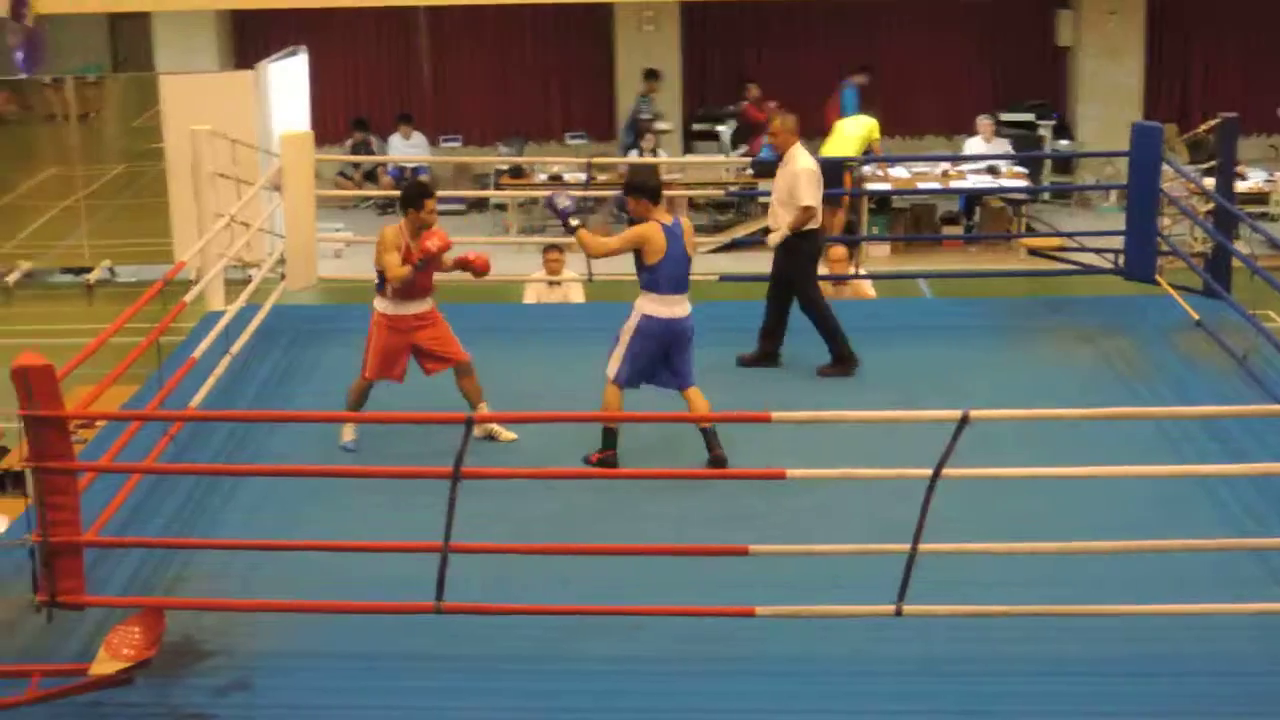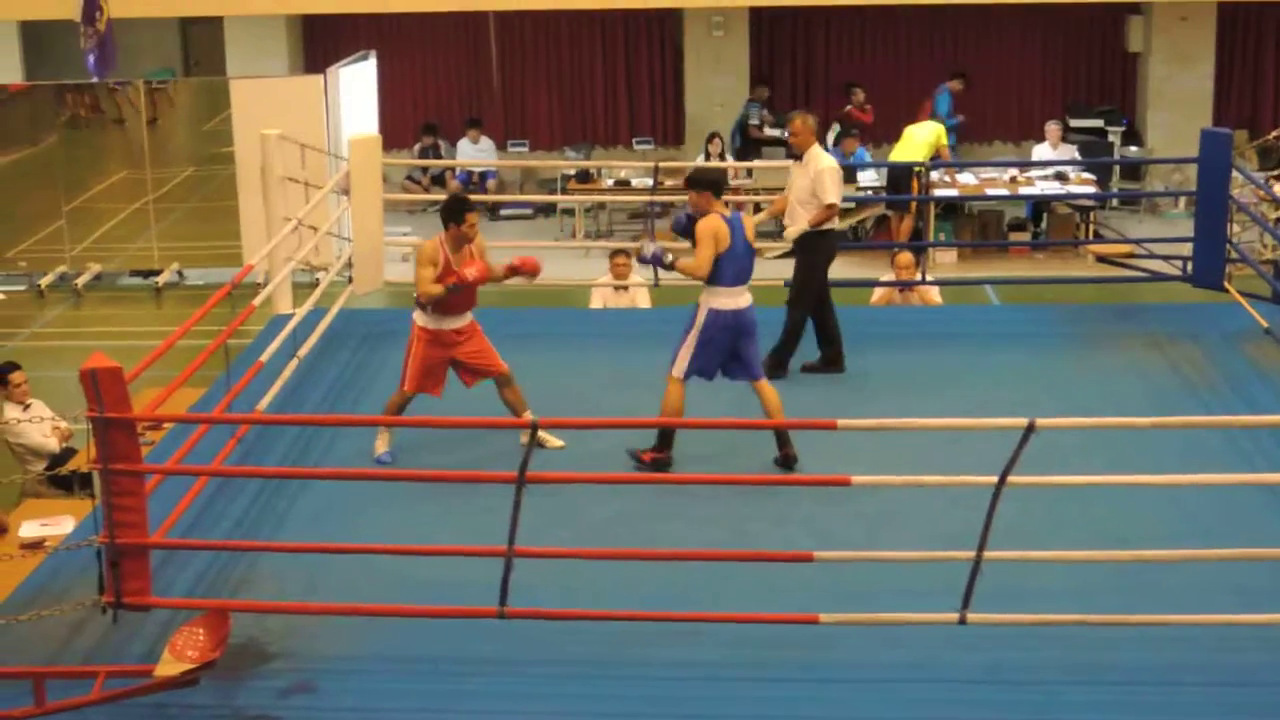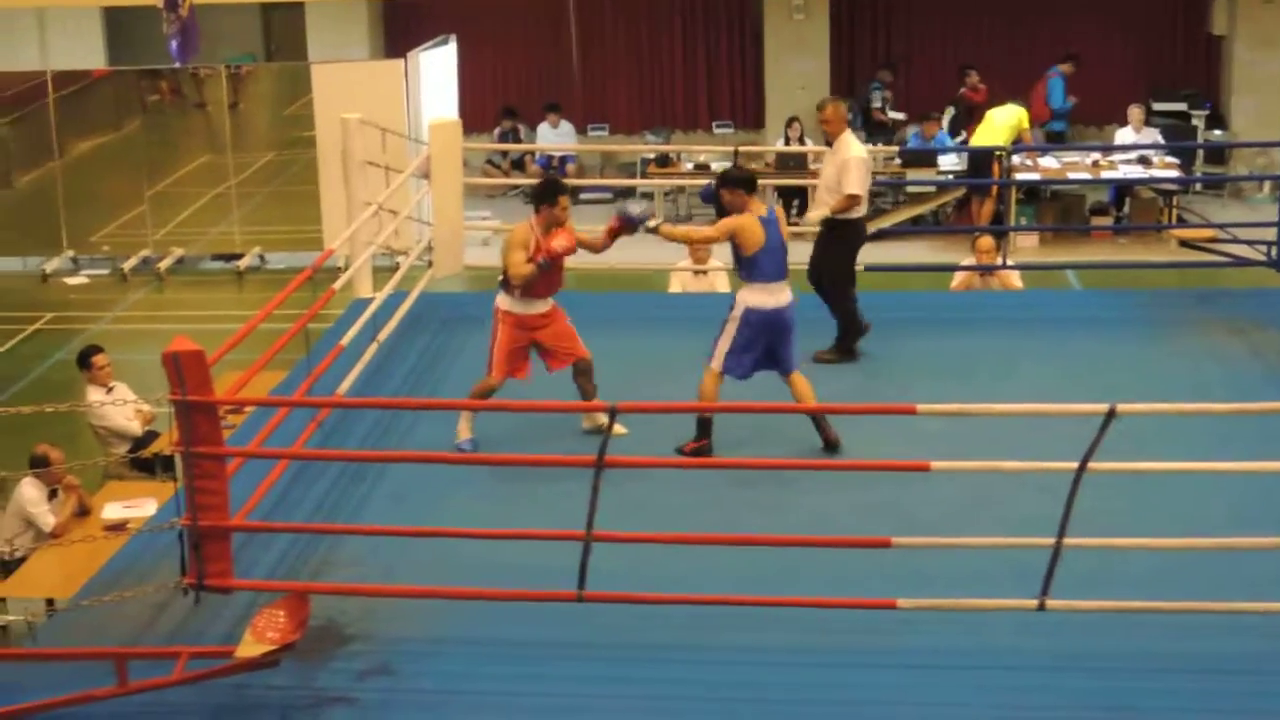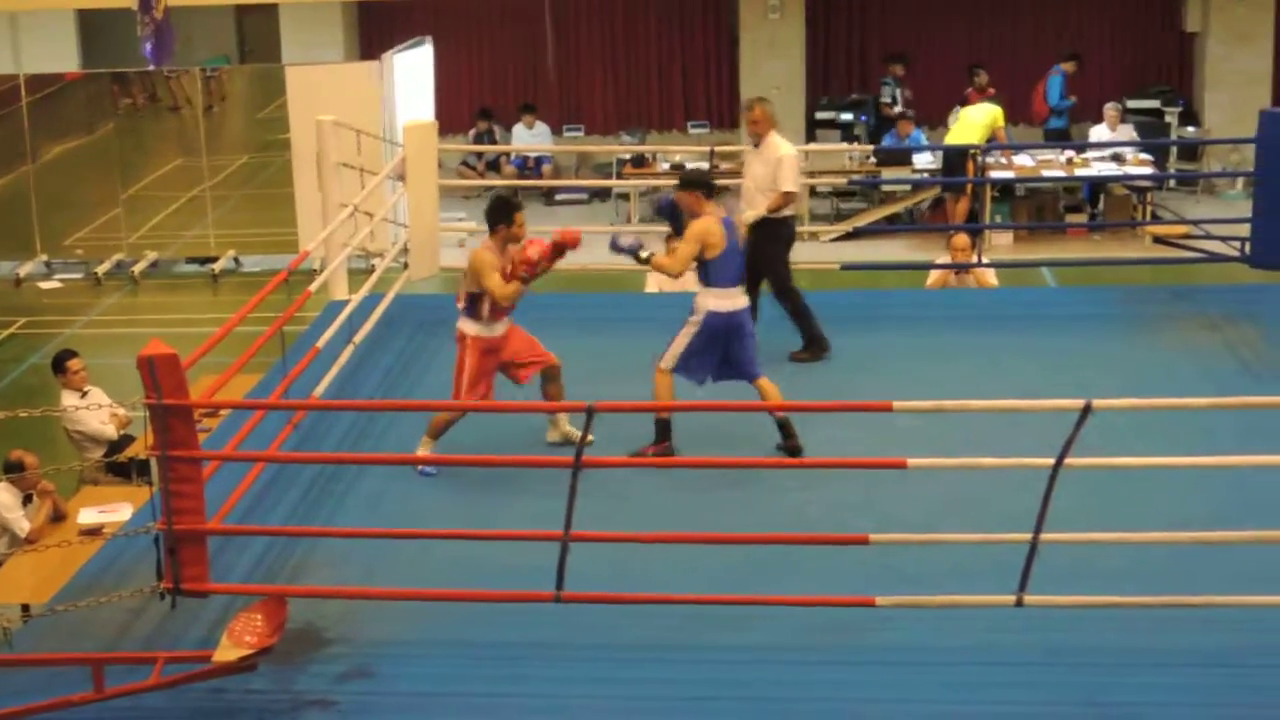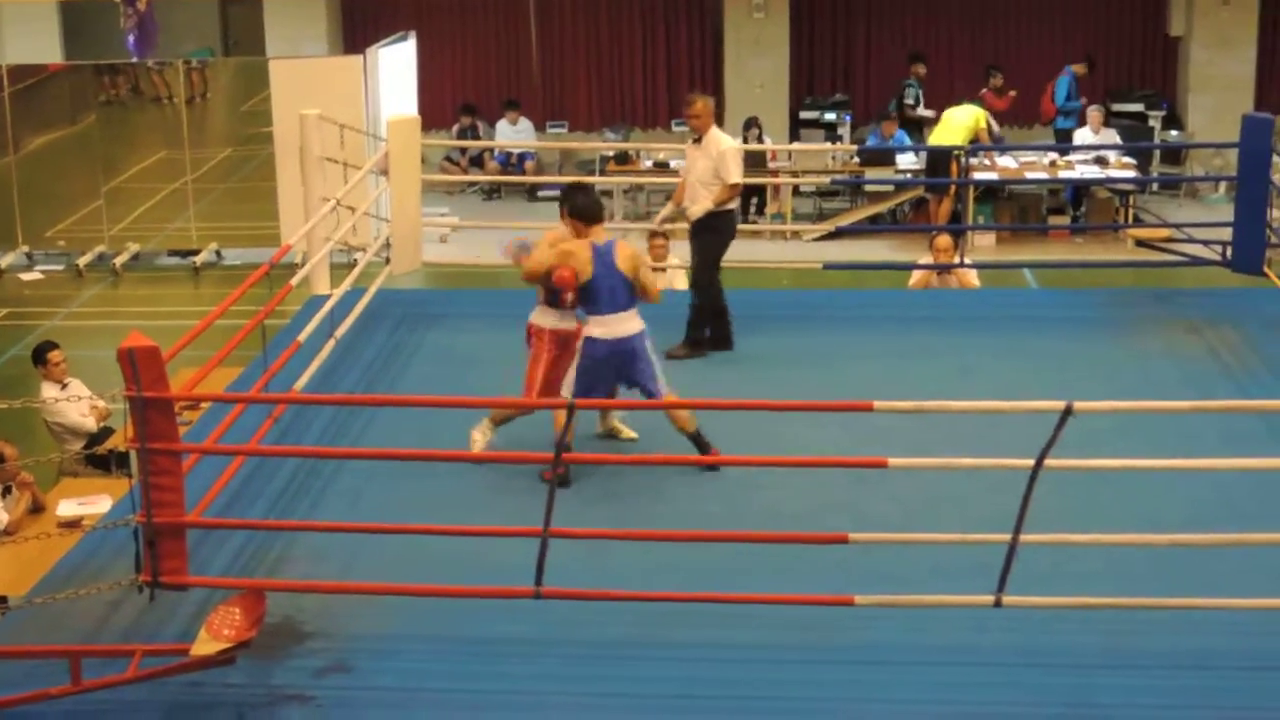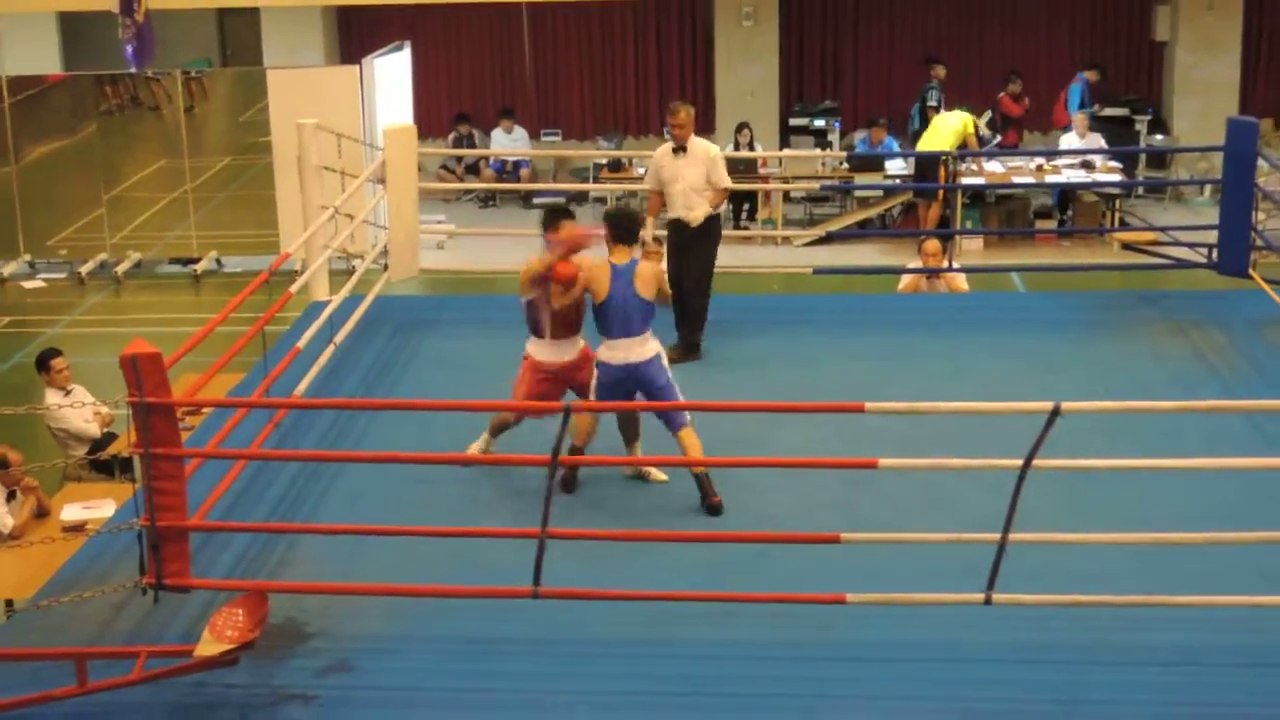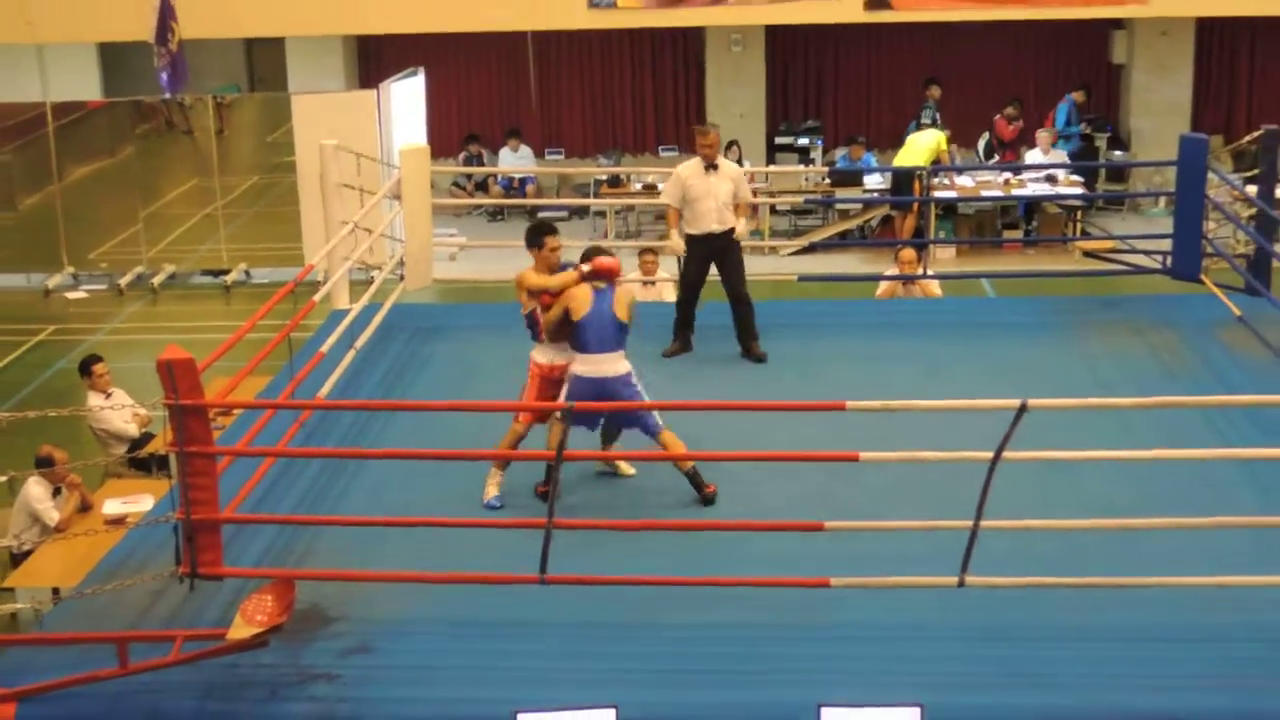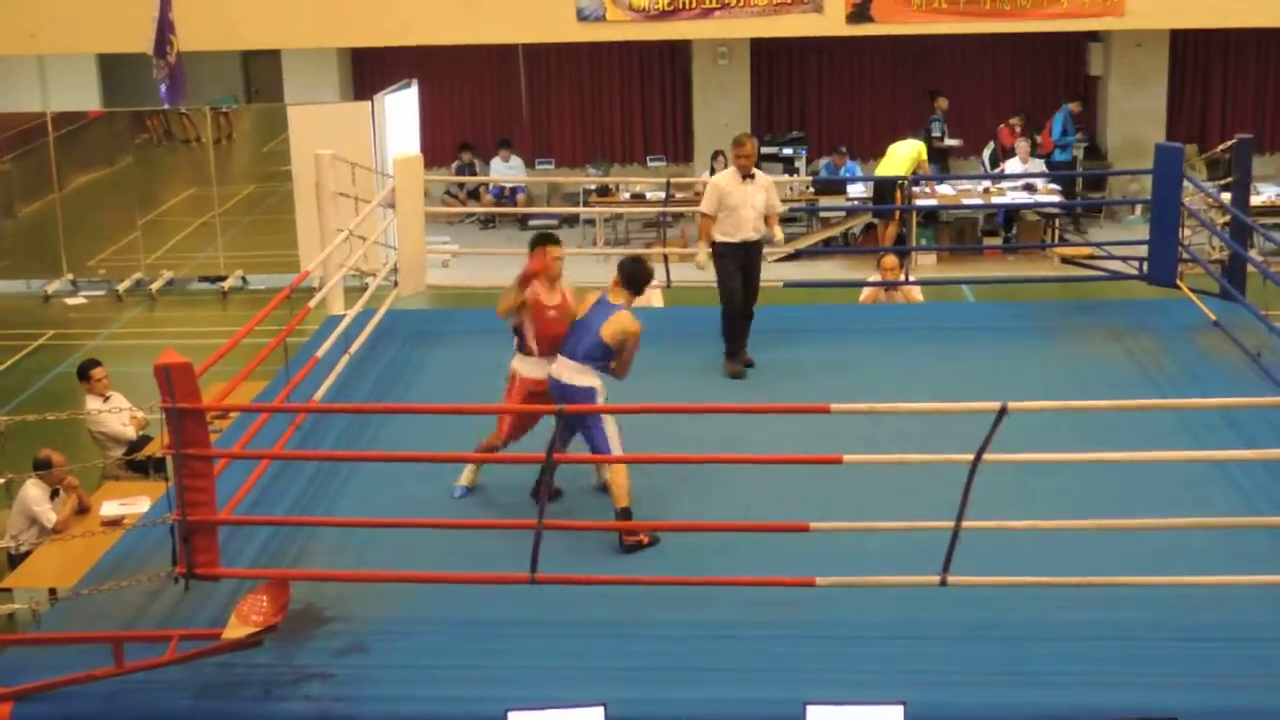
dt=0.5s
person 1, frame 1
left shoulder: (642, 233)
right shoulder: (685, 227)
left elbow: (597, 249)
left wrist: (571, 221)
left hip: (651, 316)
right hip: (681, 316)
left knee: (613, 382)
right knee: (687, 386)
left ankle: (608, 451)
right ankle: (715, 449)
person 1, frame 2
left shoulder: (707, 224)
right shoulder: (745, 222)
left elbow: (701, 271)
left wrist: (669, 260)
left hip: (715, 309)
right hip: (743, 308)
left knee: (676, 377)
right knee: (758, 379)
left ankle: (660, 451)
right ankle: (786, 449)
person 1, frame 3
left shoulder: (739, 223)
right shoulder: (778, 215)
left elbow: (693, 236)
left wrist: (655, 226)
right wrist: (723, 212)
left hip: (753, 306)
right hip: (782, 304)
left knee: (713, 371)
right knee: (790, 371)
left ankle: (702, 440)
right ankle: (826, 432)
person 1, frame 4
left shoulder: (700, 227)
right shoulder: (731, 223)
left elbow: (675, 269)
left wrist: (640, 253)
right wrist: (678, 226)
left hip: (711, 311)
right hip: (739, 309)
left knee: (664, 370)
right knee: (756, 376)
left ankle: (662, 442)
right ankle: (790, 438)
person 1, frame 5
left shoulder: (569, 249)
right shoulder: (628, 249)
left elbow: (530, 269)
right elbow: (653, 295)
left hip: (599, 339)
right hip: (633, 333)
left knee: (567, 399)
right knee: (660, 396)
left ankle: (560, 466)
right ankle: (704, 448)
person 1, frame 6
left shoulder: (593, 272)
right shoulder: (651, 270)
right elbow: (667, 299)
left hip: (611, 361)
right hip: (647, 357)
left knee: (590, 408)
right knee: (681, 425)
left ankle: (570, 471)
right ankle: (708, 493)
person 1, frame 7
left shoulder: (573, 294)
right shoulder: (625, 296)
left elbow: (548, 325)
left hip: (582, 377)
right hip: (618, 376)
left knee: (559, 421)
right knee: (660, 431)
left ankle: (548, 484)
right ankle: (700, 487)
person 1, frame 8
left shoulder: (592, 299)
right shoulder: (631, 325)
right elbow: (620, 373)
left hip: (557, 378)
right hip: (584, 389)
left knee: (564, 432)
right knee: (615, 460)
left ankle: (543, 486)
right ankle: (629, 533)
person 2, frame 1
left shoulder: (429, 233)
right shoulder: (390, 236)
left elbow: (439, 265)
right elbow: (394, 280)
left wrist: (462, 263)
right wrist: (421, 259)
left hip: (424, 312)
right hip: (391, 316)
left knee: (462, 363)
right knee: (369, 377)
left ankle: (484, 423)
right ankle: (349, 426)
person 2, frame 2
left shoulder: (475, 245)
right shoulder: (429, 250)
left elbow: (492, 275)
right elbow: (424, 294)
left wrist: (514, 268)
right wrist: (457, 282)
left hip: (463, 326)
right hip: (430, 330)
left knee: (503, 374)
right knee: (408, 391)
left ankle: (531, 431)
right ankle: (382, 437)
person 2, frame 3
left shoulder: (561, 228)
right shoulder: (520, 235)
left elbow: (594, 246)
right elbow: (516, 277)
left wrist: (613, 232)
right wrist: (547, 257)
left hip: (545, 309)
right hip: (513, 313)
left knee: (583, 362)
right knee: (495, 379)
left ankle: (594, 417)
right ankle: (465, 425)
person 2, frame 4
left shoulder: (511, 249)
right shoulder: (483, 257)
left elbow: (529, 273)
right elbow: (505, 297)
left wrist: (555, 252)
right wrist: (526, 272)
left hip: (502, 330)
right hip: (477, 337)
left knee: (551, 367)
right knee: (463, 405)
left ankle: (559, 429)
right ankle: (425, 449)
person 2, frame 5
right shoulder: (556, 239)
left hip: (570, 326)
right hip: (549, 330)
right knee: (534, 401)
left ankle: (607, 422)
right ankle: (485, 428)
person 2, frame 6
right shoulder: (532, 271)
right elbow: (540, 268)
right wrist: (566, 246)
left hip: (576, 354)
right hip: (541, 360)
right knee: (511, 416)
left ankle: (636, 461)
right ankle: (485, 442)
person 2, frame 7
left shoulder: (566, 274)
right shoulder: (525, 278)
right elbow: (550, 284)
right wrist: (588, 269)
right hip: (546, 362)
right knee: (521, 425)
left ankle: (607, 458)
right ankle: (493, 482)
person 2, frame 8
left shoulder: (566, 291)
right shoulder: (524, 290)
right elbow: (503, 311)
right wrist: (522, 282)
right hip: (527, 375)
right knee: (502, 437)
left ankle: (603, 472)
right ankle: (471, 471)
person 3, frame 1
left shoulder: (802, 166)
right shoulder: (787, 161)
left elbow: (808, 210)
left wrist: (783, 233)
left hip: (801, 240)
right hip: (788, 240)
left knee: (810, 300)
right knee: (777, 295)
left ankle: (843, 358)
right ankle: (768, 351)
person 3, frame 2
left shoulder: (825, 166)
right shoulder: (799, 164)
left elbow: (831, 208)
right elbow: (788, 198)
left wrist: (801, 226)
right wrist: (761, 217)
left hip: (818, 240)
right hip: (807, 240)
left knee: (798, 301)
right knee: (818, 300)
left ankle: (778, 362)
right ankle: (832, 358)
person 3, frame 3
left shoulder: (853, 154)
right shoulder: (833, 149)
left elbow: (853, 198)
left wrist: (823, 213)
right wrist: (822, 215)
left hip: (846, 228)
right hip: (832, 225)
left knee: (839, 286)
right knee: (817, 276)
left ankle: (845, 347)
right ankle: (854, 325)
person 3, frame 4
left shoulder: (783, 153)
right shoulder: (752, 150)
left elbow: (788, 195)
left wrist: (759, 212)
right wrist: (747, 216)
left hip: (775, 227)
right hip: (757, 227)
left knee: (782, 287)
right knee: (747, 284)
left ankle: (815, 342)
person 3, frame 5
left shoulder: (725, 146)
right shoulder: (692, 146)
left elbow: (734, 187)
left wrist: (706, 205)
right wrist: (669, 209)
left hip: (718, 221)
right hip: (700, 220)
left knee: (702, 281)
right knee: (706, 280)
left ankle: (695, 341)
right ankle: (720, 336)
person 3, frame 6
left shoulder: (709, 152)
right shoulder: (661, 154)
left elbow: (723, 189)
right elbow: (656, 192)
left wrist: (705, 210)
right wrist: (650, 221)
left hip: (705, 226)
right hip: (676, 226)
left knee: (697, 286)
right knee: (677, 284)
left ankle: (690, 345)
right ankle: (685, 337)
person 3, frame 7
left shoulder: (733, 171)
right shoulder: (683, 172)
left elbow: (741, 203)
right elbow: (673, 207)
left wrist: (741, 222)
right wrist: (674, 234)
left hip: (727, 238)
right hip: (697, 240)
left knee: (738, 292)
right knee: (688, 292)
left ankle: (749, 344)
right ankle: (681, 340)
person 3, frame 8
left shoulder: (765, 182)
right shoulder: (719, 182)
left elbow: (771, 211)
right elbow: (707, 216)
left wrist: (775, 228)
right wrist: (702, 247)
left hip: (753, 247)
right hip: (727, 248)
left knee: (747, 304)
right knee: (732, 302)
left ankle: (738, 349)
right ankle: (732, 355)
